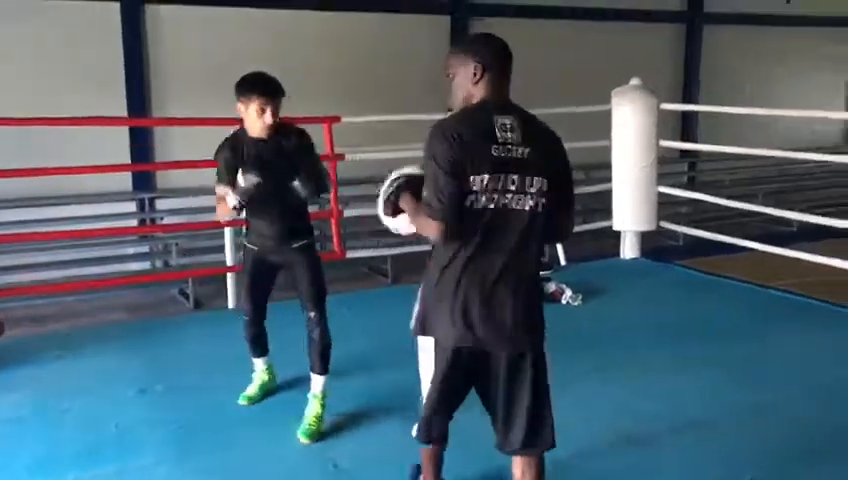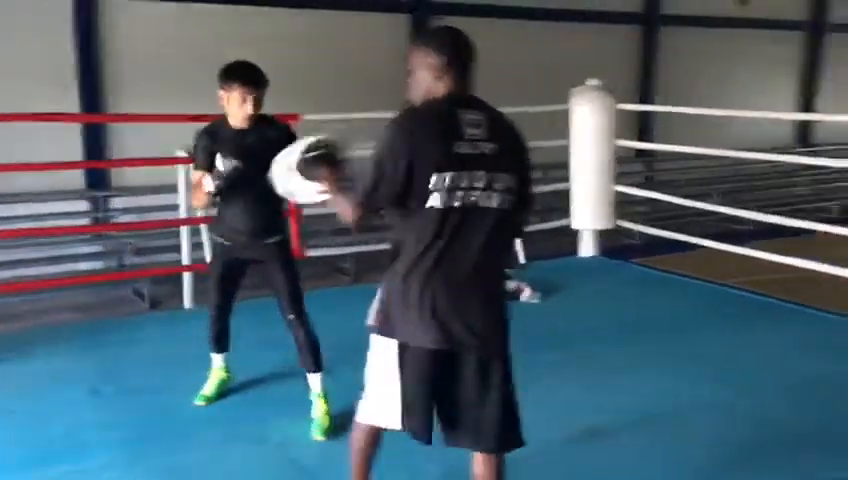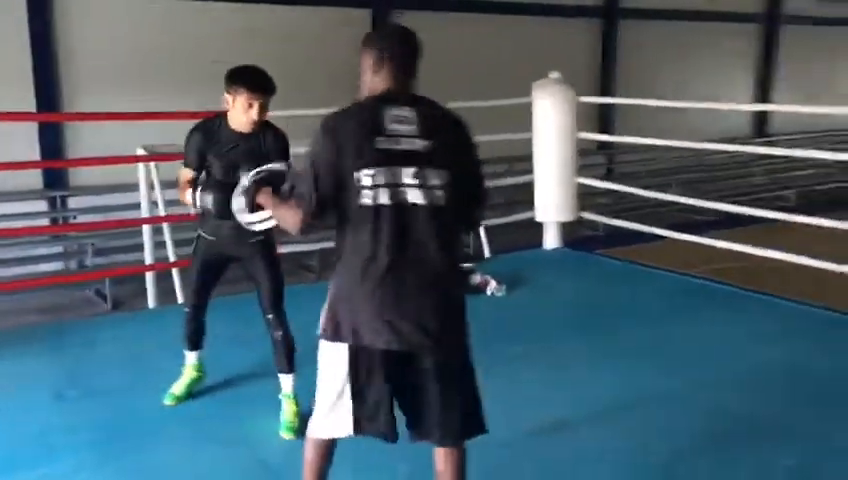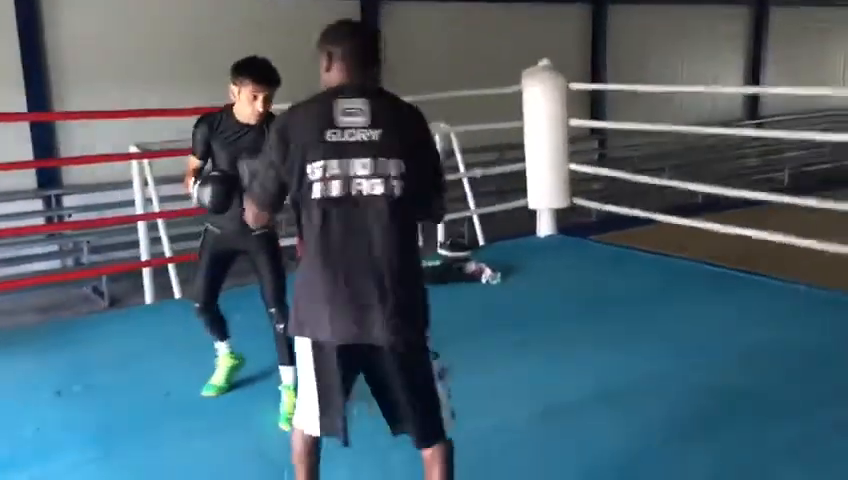
dt=0.2s
person 1, frame 1
left shoulder: (451, 133)
right shoulder: (545, 140)
left elbow: (437, 228)
right elbow: (561, 227)
left wrist: (409, 203)
left hip: (451, 304)
right hip: (517, 310)
left knee: (433, 408)
right knee: (524, 436)
person 1, frame 2
left shoulder: (413, 126)
right shoulder: (506, 135)
left elbow: (357, 211)
right elbow: (516, 221)
left wrist: (328, 184)
left hip: (414, 301)
right hip: (482, 307)
left knee: (373, 409)
right knee: (487, 434)
person 1, frame 3
left shoulder: (340, 127)
right shoulder: (451, 128)
left elbow: (295, 219)
right elbow: (471, 218)
left wrist: (266, 198)
left hip: (360, 305)
right hip: (434, 306)
left knee: (326, 420)
right knee: (448, 428)
person 1, frame 4
left shoulder: (293, 125)
right shoulder: (407, 119)
left elbow: (256, 217)
right elbow: (434, 210)
left hip: (321, 303)
right hip: (395, 302)
left knee: (309, 416)
right knee: (431, 422)
person 2, frame 1
left shoulder: (297, 138)
right shoulder: (230, 149)
left elbow: (322, 178)
right elbow: (222, 214)
left wrist: (314, 185)
right wrist: (237, 196)
left hip: (299, 241)
right hip: (259, 245)
left knee: (315, 316)
right knee: (251, 315)
left ankle: (316, 403)
right ankle: (263, 374)
person 2, frame 2
left shoulder: (277, 131)
right shoulder: (209, 137)
right elbow: (197, 199)
right wrist: (213, 182)
left hip: (271, 238)
right hip: (229, 239)
left knee: (295, 316)
right knee: (217, 309)
left ankle: (319, 399)
right ankle: (220, 372)
person 2, frame 3
left shoulder: (274, 139)
right shoulder: (203, 134)
right elbow: (185, 183)
right wrist: (195, 195)
left hip: (256, 237)
right hip: (212, 236)
left knee: (274, 315)
right knee: (192, 307)
left ankle: (289, 399)
right ankle: (192, 371)
person 2, frame 4
right shoulder: (209, 126)
right elbow: (192, 173)
right wrist: (203, 185)
left hip: (260, 232)
right hip: (220, 229)
left knee: (277, 309)
right knee: (202, 300)
left ankle: (290, 391)
right ankle: (226, 359)
